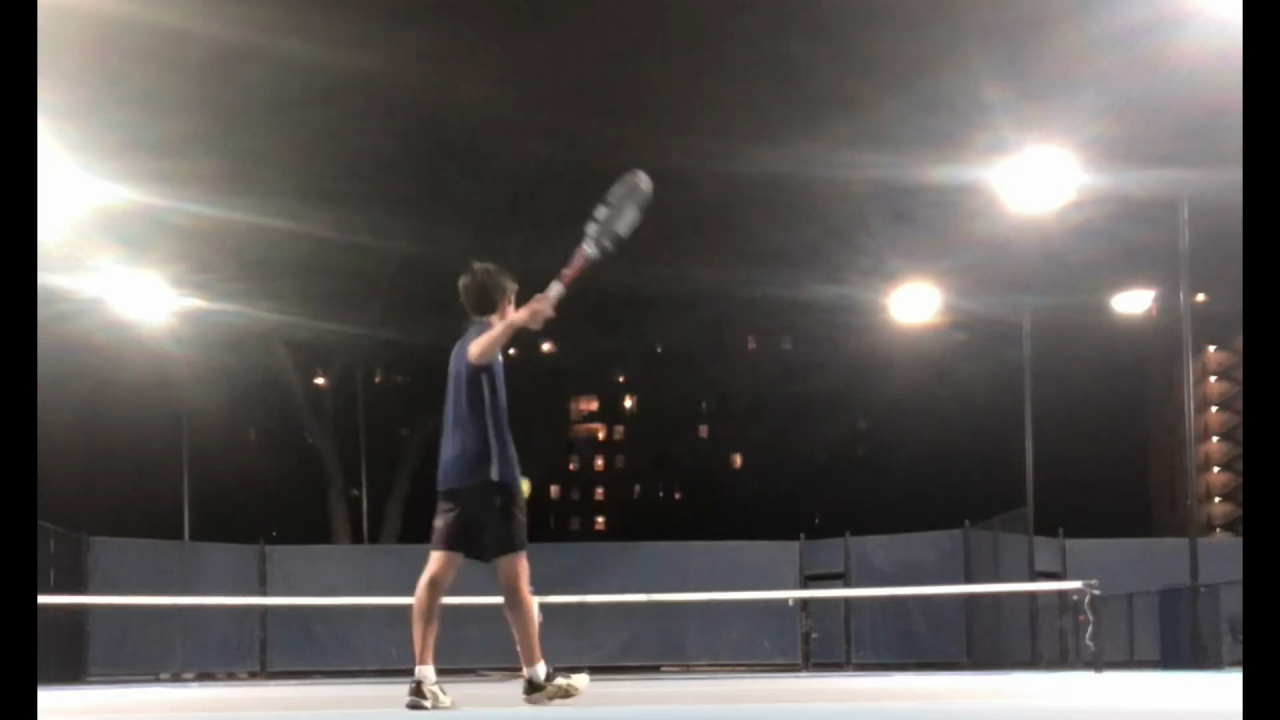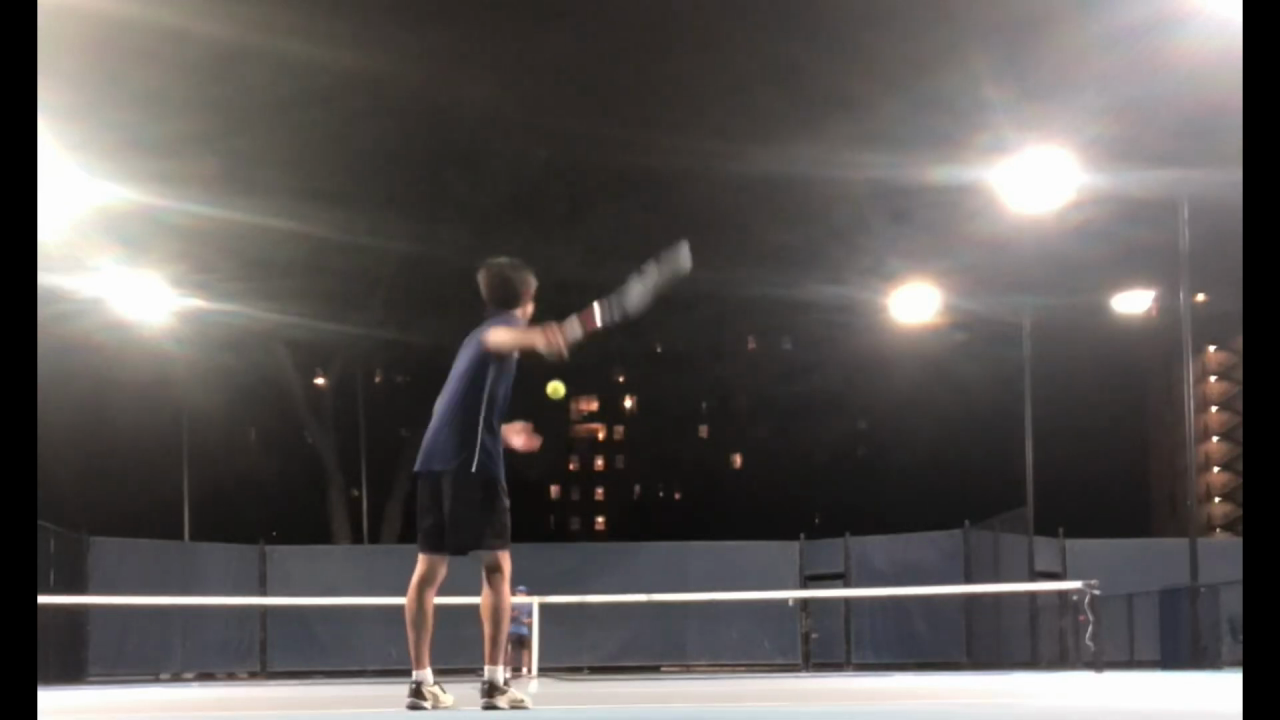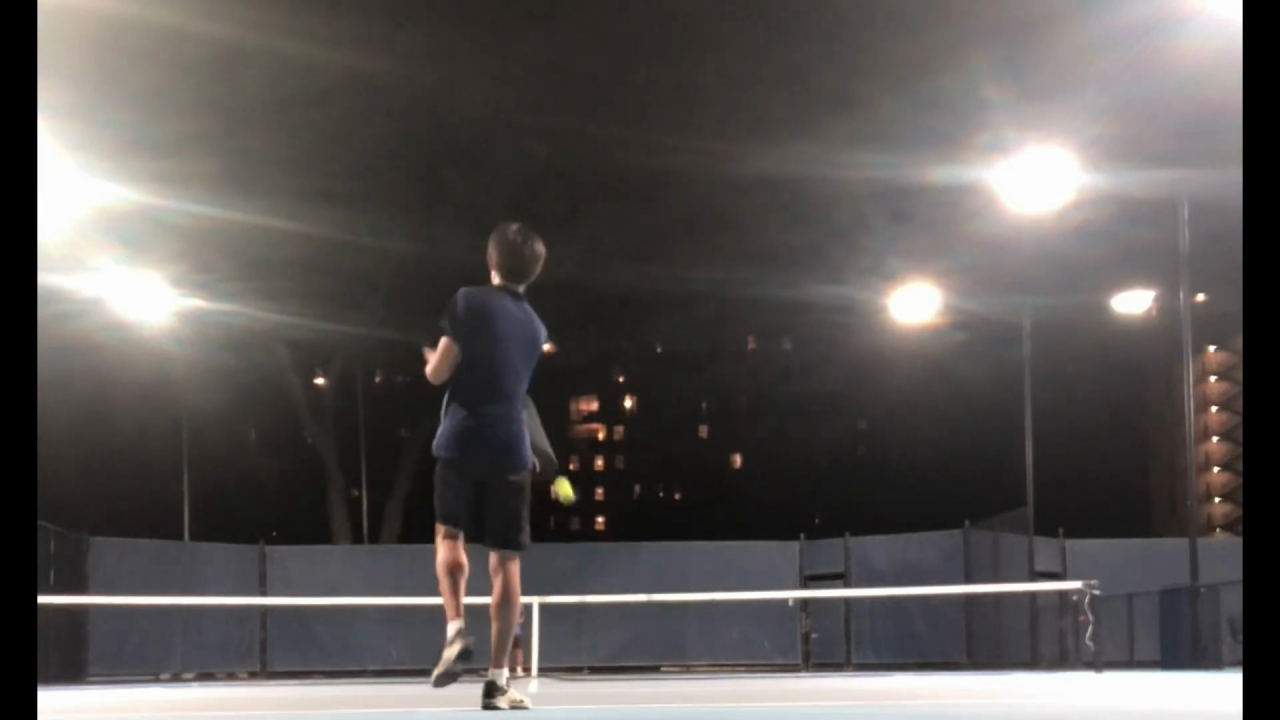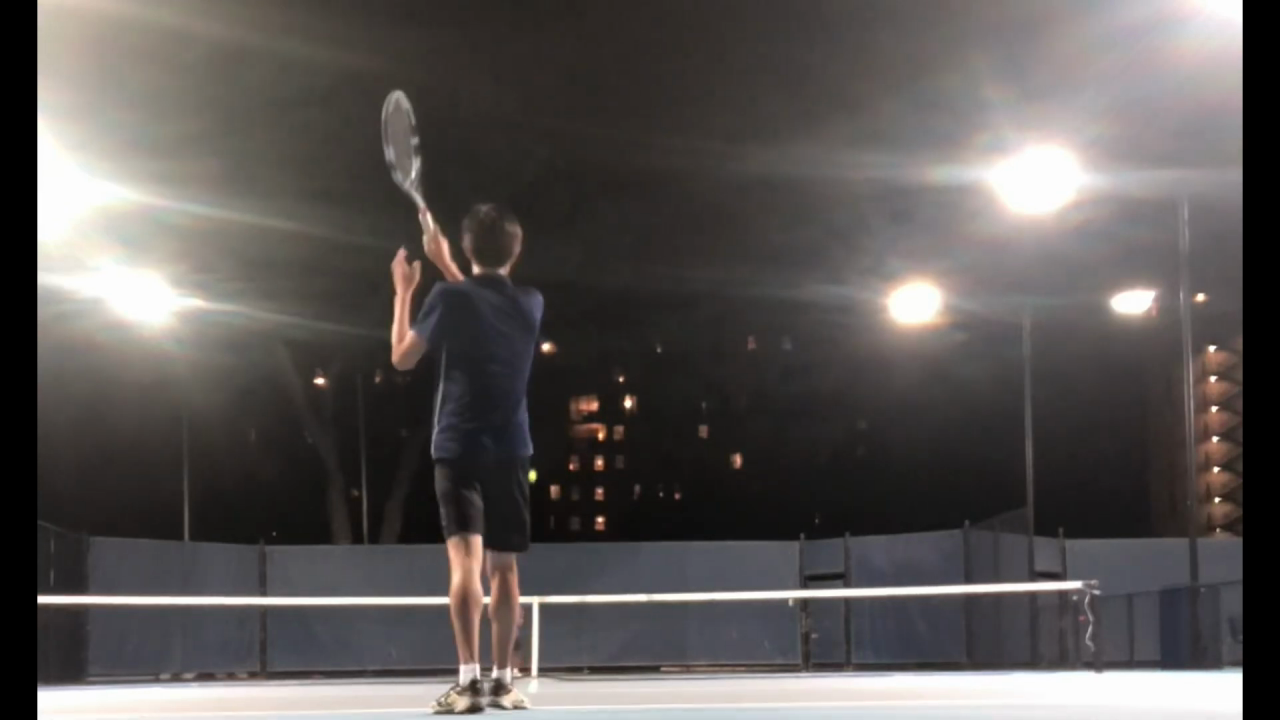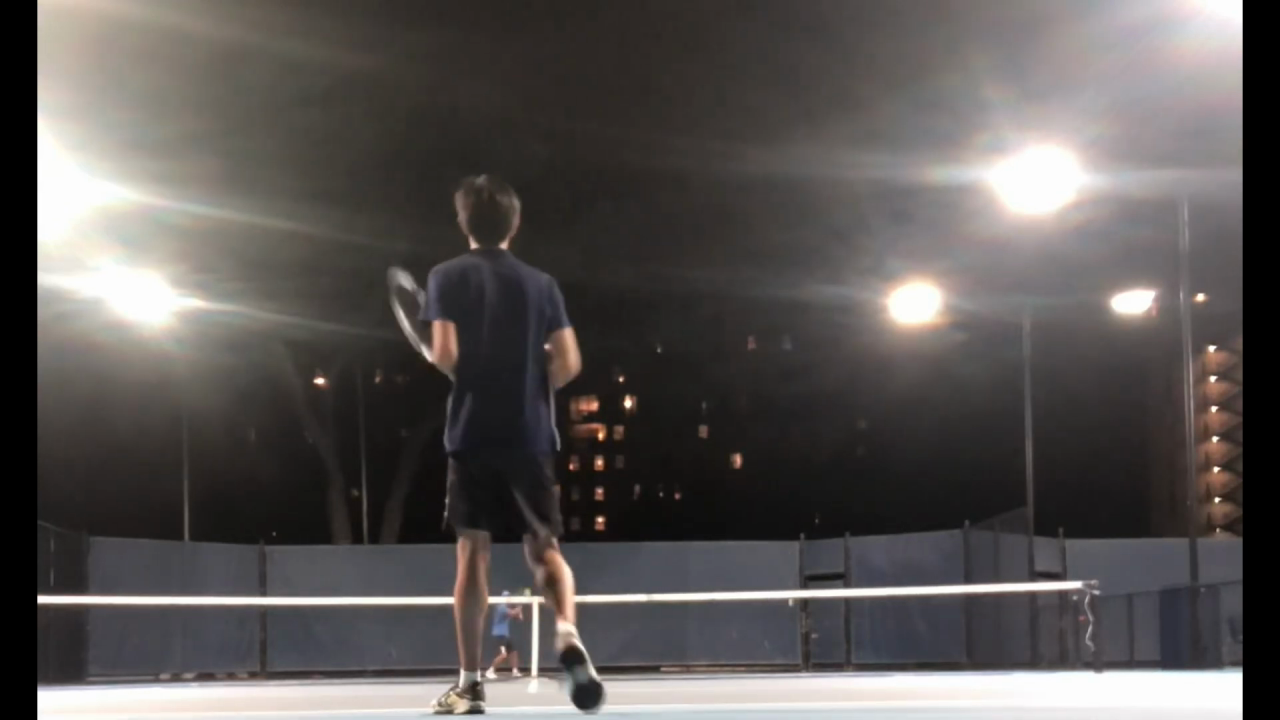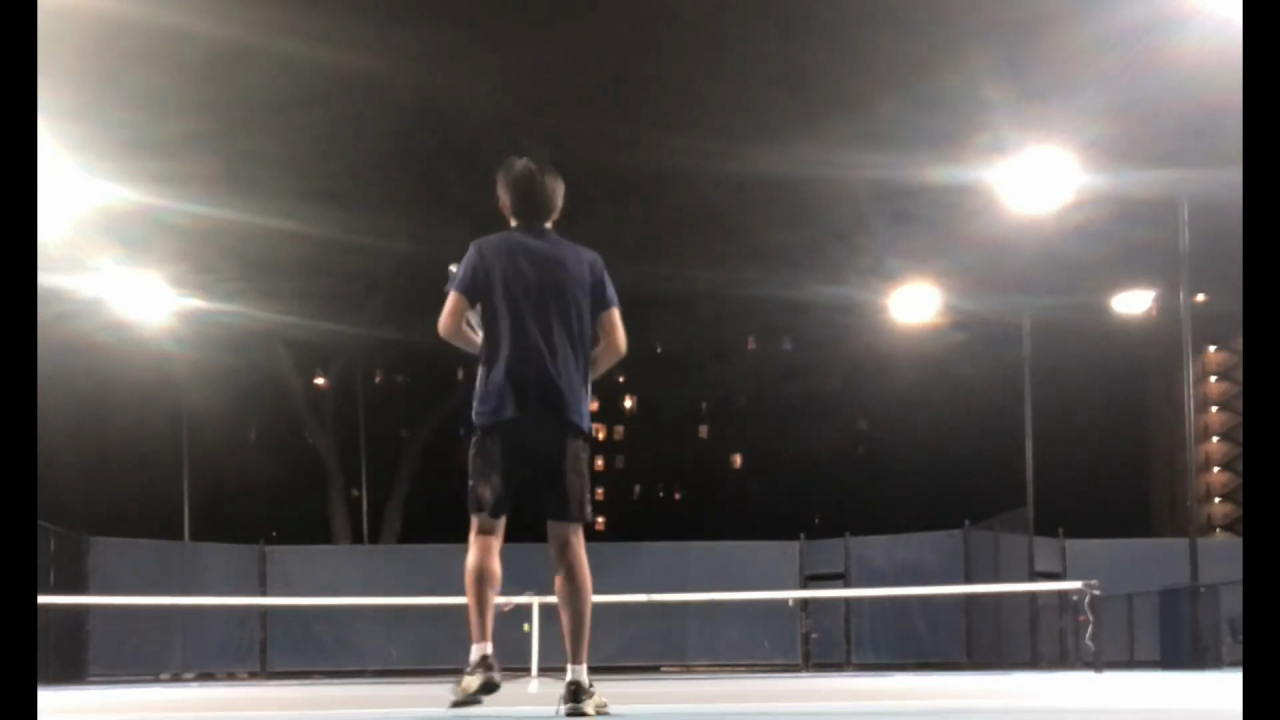
dt=0.4s
person 1, frame 1
left shoulder: (465, 346)
right shoulder: (484, 333)
right elbow: (479, 353)
right wrist: (519, 321)
left hip: (455, 474)
right hip: (488, 471)
left knee: (437, 572)
right knee: (513, 573)
left ankle: (423, 679)
right ankle: (537, 677)
person 1, frame 2
left shoulder: (476, 338)
right shoulder: (506, 325)
right elbow: (498, 339)
right wrist: (536, 337)
left hip: (433, 458)
right hip: (472, 460)
left knee: (428, 570)
right knee: (496, 567)
left ankle: (421, 680)
right ankle: (494, 681)
person 1, frame 3
left shoulder: (469, 301)
right shoulder: (534, 327)
left elbow: (437, 371)
left wrist: (448, 378)
left hip: (459, 444)
right hip: (511, 452)
left knee: (449, 536)
right knee: (507, 565)
left ankle: (456, 632)
right ankle: (497, 682)
person 1, frame 4
left shoulder: (449, 297)
right shoulder: (532, 304)
left elbow: (402, 358)
left wrist: (404, 292)
right wrist: (445, 265)
left hip: (459, 445)
right hip: (510, 449)
left knee: (466, 559)
right knee: (504, 567)
left ankle: (468, 680)
right ankle: (502, 681)
person 1, frame 5
left shoulder: (446, 277)
right shoulder: (543, 285)
left elbow: (445, 357)
right elbow: (568, 365)
left hip: (471, 434)
right hip: (530, 437)
left knee: (473, 555)
right knee: (545, 549)
right ankle: (568, 637)
person 1, frame 6
left shoulder: (485, 252)
right shoulder: (587, 261)
left elbow: (448, 326)
right elbow: (615, 343)
left hip: (503, 410)
right hip: (565, 415)
left knee: (485, 534)
right knee: (568, 543)
left ankle: (482, 657)
